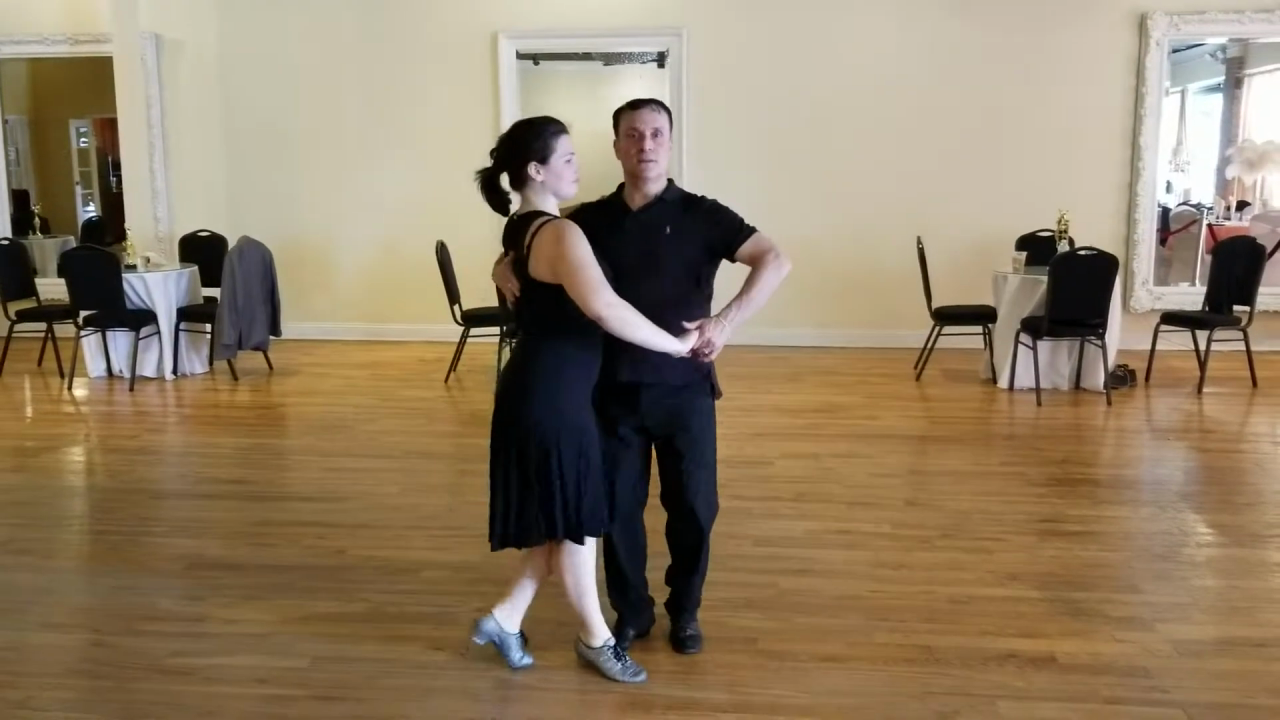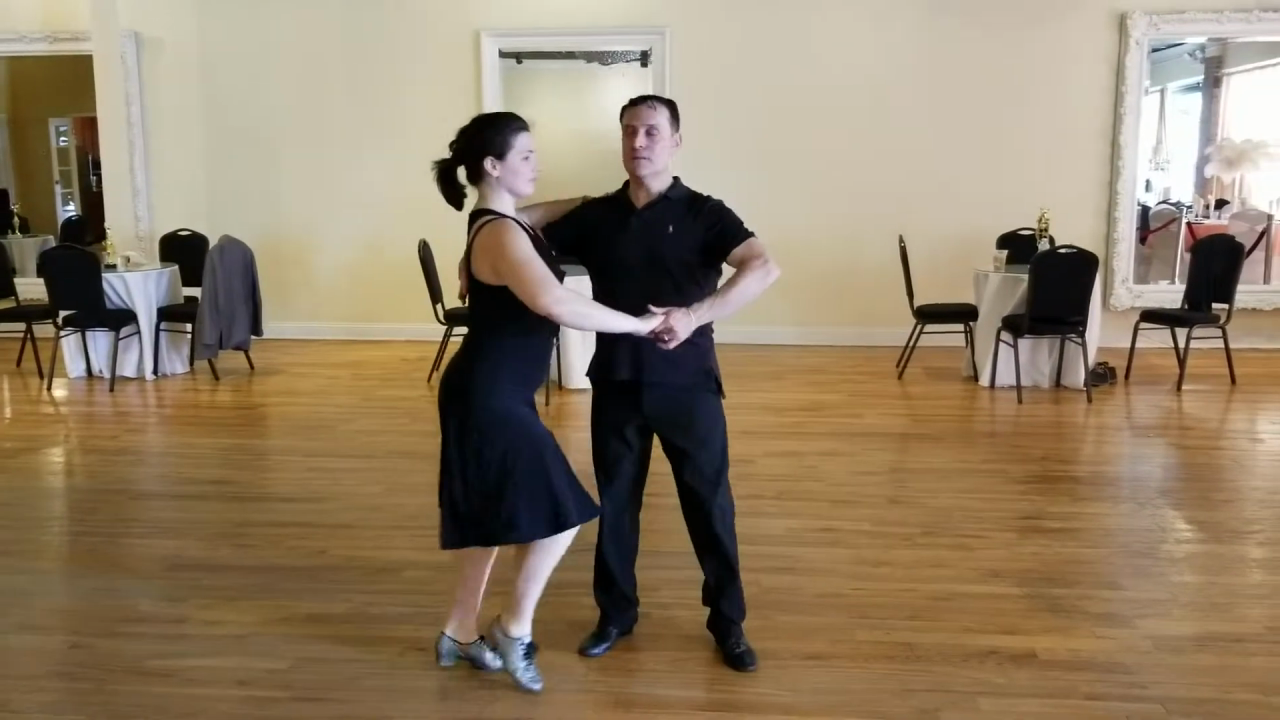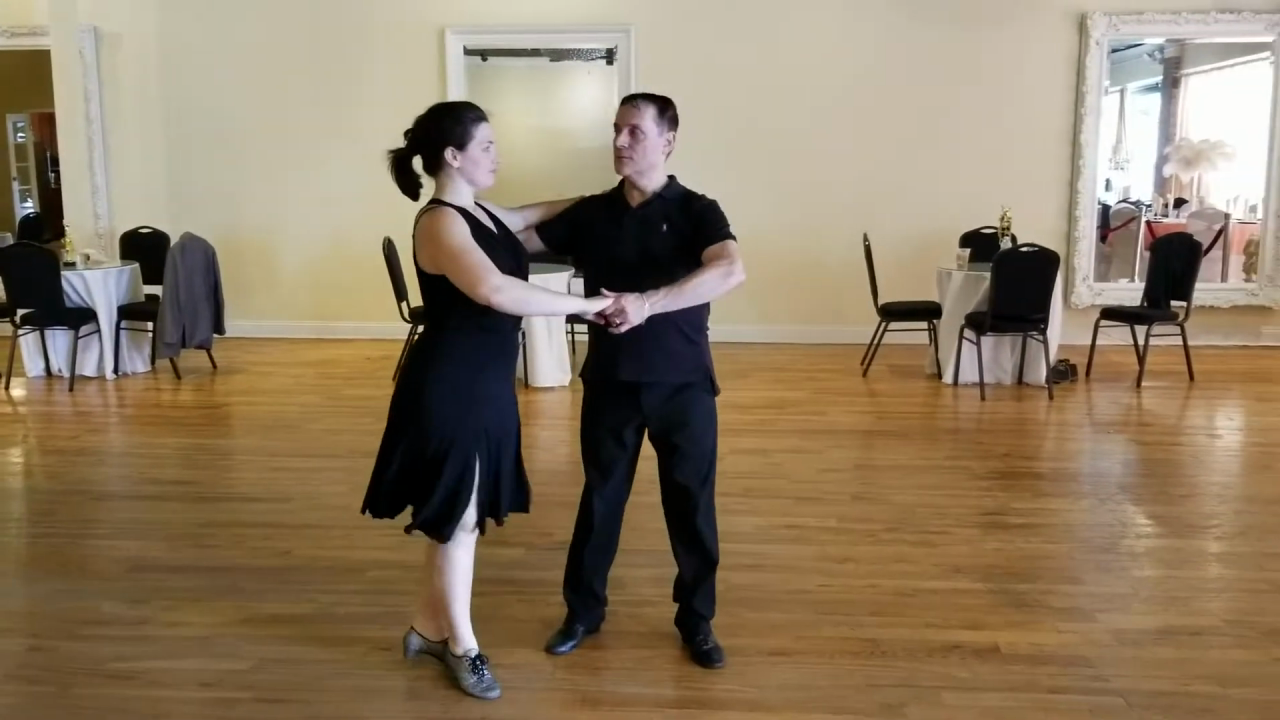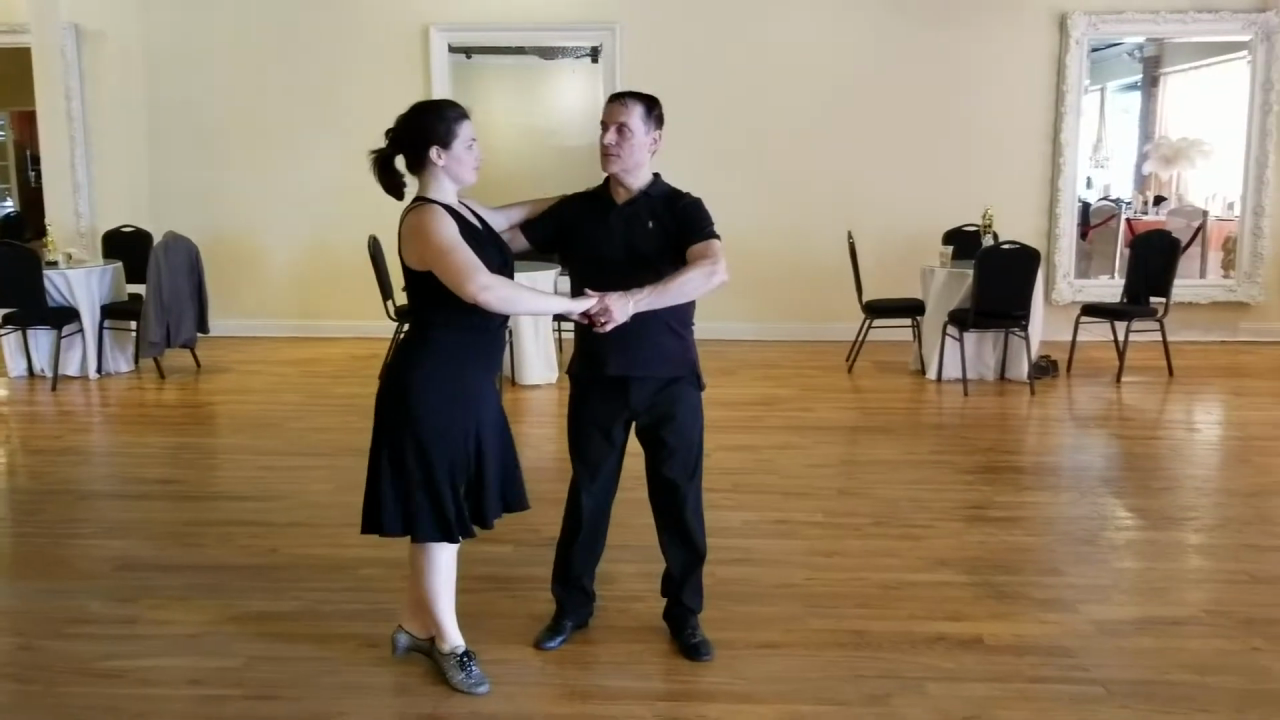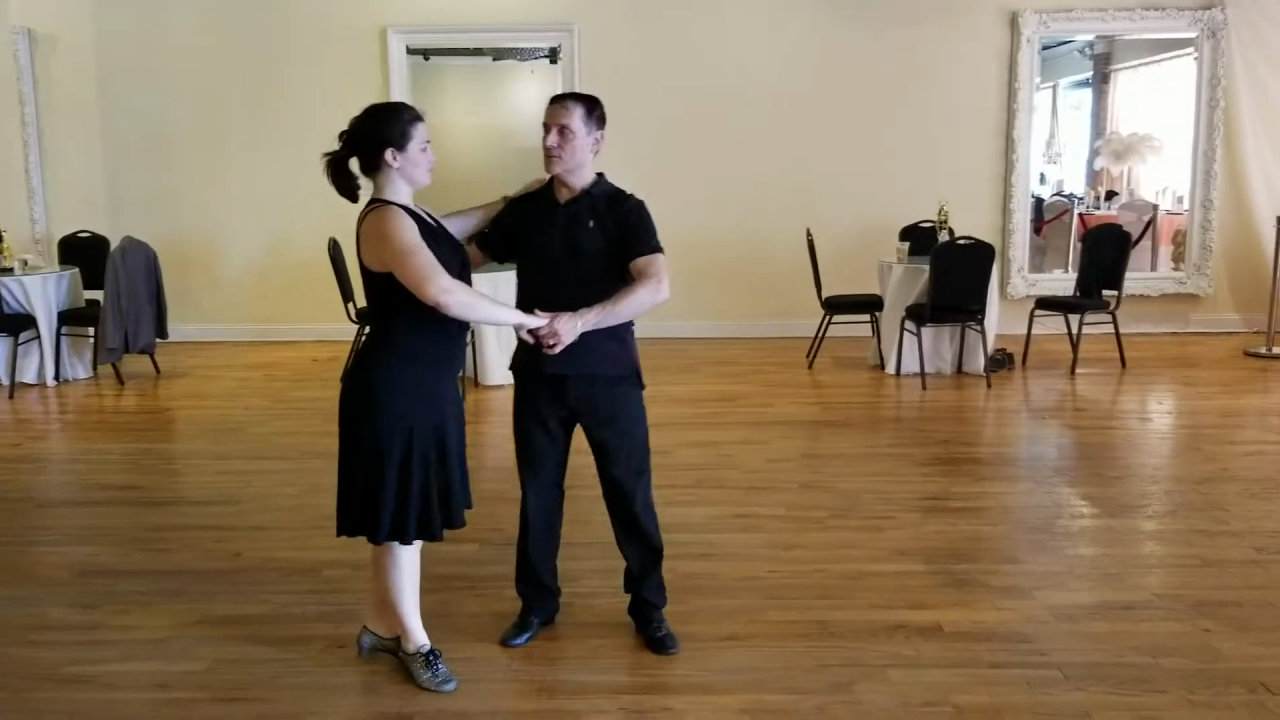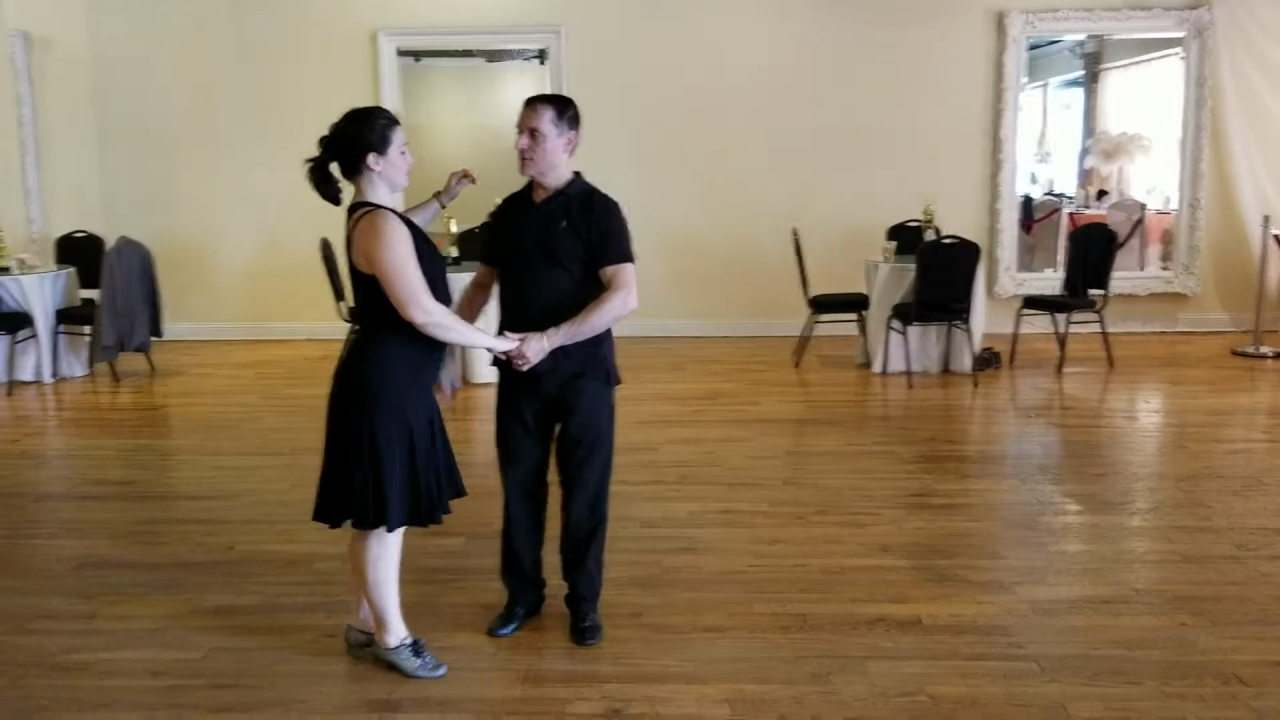
dt=0.4s
person 1, frame 1
left shoulder: (521, 228)
right shoulder: (560, 235)
right elbow: (603, 308)
right wrist: (675, 344)
left hip: (536, 392)
right hip: (551, 399)
left knee: (563, 523)
right knee: (574, 525)
left ankle: (504, 618)
right ankle: (595, 638)
person 1, frame 2
left shoulder: (501, 222)
right shoulder: (500, 235)
left elbow: (541, 215)
right elbow: (556, 303)
right wrist: (638, 323)
left hip: (495, 392)
right hip: (489, 399)
left knee: (492, 520)
right knee: (560, 516)
left ankle: (460, 634)
right ankle: (513, 629)
person 1, frame 3
left shoulder: (477, 212)
right shoulder: (440, 222)
left elbow: (530, 218)
right elbow: (495, 291)
right wrist: (583, 304)
left hip: (486, 386)
right hip: (446, 391)
left knee: (460, 516)
right knee: (455, 520)
left ankle: (428, 628)
right ankle: (461, 645)
person 1, frame 4
left shoulder: (459, 210)
right shoulder: (426, 219)
left elbow: (507, 218)
right elbow: (483, 290)
right wrist: (568, 305)
left hip: (468, 385)
right hip: (431, 389)
left knee: (447, 514)
right knee: (438, 518)
left ankle: (415, 626)
right ankle: (448, 641)
person 1, frame 5
left shoulder: (408, 214)
right shoulder: (385, 221)
left elbow: (447, 233)
right elbow: (443, 294)
left wrist: (507, 205)
right wrist: (524, 318)
left hip: (425, 386)
right hip: (394, 390)
left knee: (406, 516)
right knee: (400, 519)
left ankle: (381, 626)
right ankle: (413, 641)
person 1, frame 6
left shoulder: (376, 218)
right shoulder: (378, 226)
right elbow: (422, 313)
left wrist: (442, 200)
right wrist: (494, 341)
left hip: (396, 382)
right hip: (384, 387)
left knee: (384, 513)
right knee: (383, 515)
left ankle: (365, 623)
right ankle: (390, 635)
person 2, frame 1
left shoulder: (702, 216)
right shoulder: (590, 219)
left elbow: (774, 262)
right elbow: (514, 263)
left wrist: (726, 321)
right wrist: (510, 278)
left hip: (684, 386)
right hip: (614, 388)
left knee: (693, 503)
right knee: (617, 505)
left ankle: (684, 608)
right ankle: (632, 612)
person 2, frame 2
left shoulder: (705, 214)
right shoulder: (596, 216)
left elbow: (760, 267)
left wrist: (694, 315)
left hip: (689, 384)
right hip: (617, 385)
left knee: (710, 504)
right knee: (615, 501)
left ankle: (727, 619)
right ankle: (615, 613)
person 2, frame 3
left shoulder: (696, 211)
right shoulder: (590, 214)
left elbow: (730, 271)
right elbow: (515, 241)
left wrist: (647, 302)
left hip: (683, 384)
right hip: (610, 383)
left knee: (691, 502)
right knee: (601, 497)
left ankle: (696, 619)
right ankle: (583, 609)
person 2, frame 4
left shoulder: (682, 209)
right shoulder: (576, 210)
left elbow: (714, 271)
right elbow: (502, 238)
left wrist: (632, 301)
left hip: (669, 379)
right hip: (597, 378)
left knee: (678, 497)
right knee: (588, 492)
left ankle: (684, 613)
right ankle: (571, 605)
person 2, frame 5
left shoulder: (624, 210)
right shoulder: (524, 210)
left elbow: (656, 287)
right elbow: (465, 256)
left wrist: (580, 321)
left hip: (608, 376)
right hip: (539, 376)
left knee: (629, 492)
right knee: (538, 490)
left ankle: (648, 606)
right ankle: (537, 602)
person 2, frame 6
left shoulder: (597, 210)
right shoulder: (509, 212)
left elbow: (623, 297)
right elbow: (484, 282)
left wrist: (549, 340)
left hip: (582, 373)
right hip: (519, 373)
left knee: (584, 489)
right knee: (519, 483)
left ankle: (583, 599)
right ankle: (523, 593)
